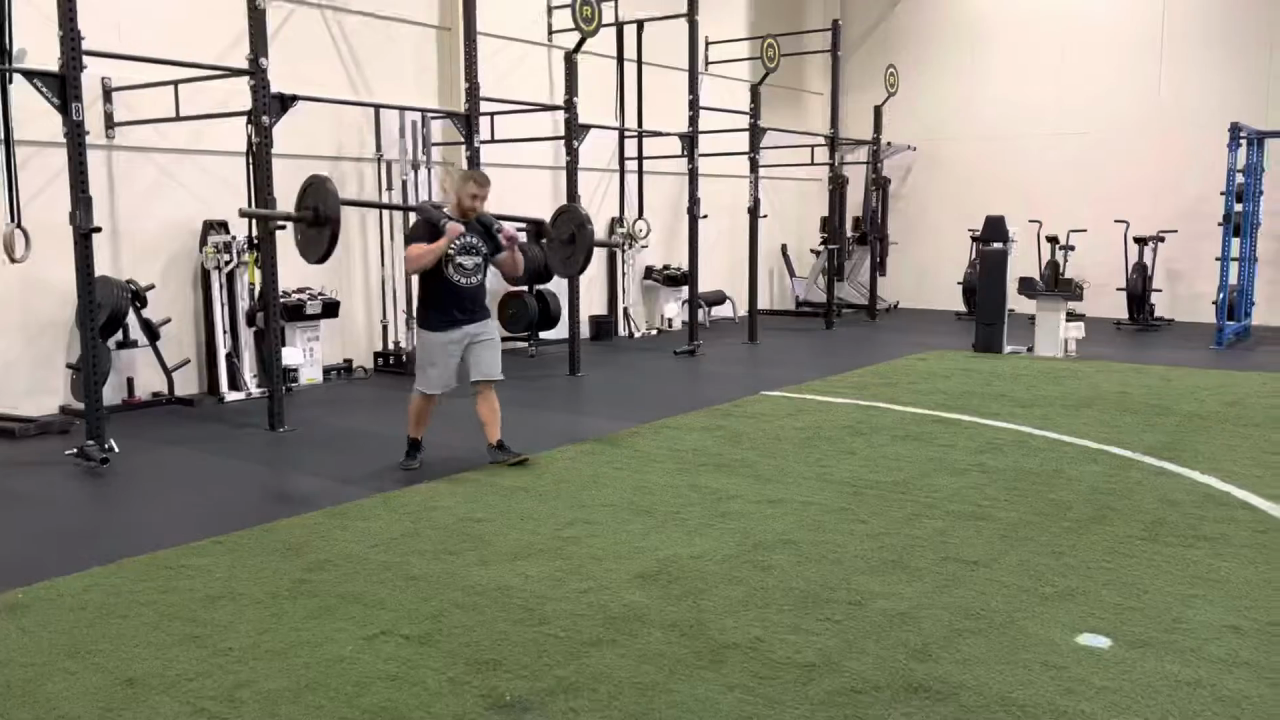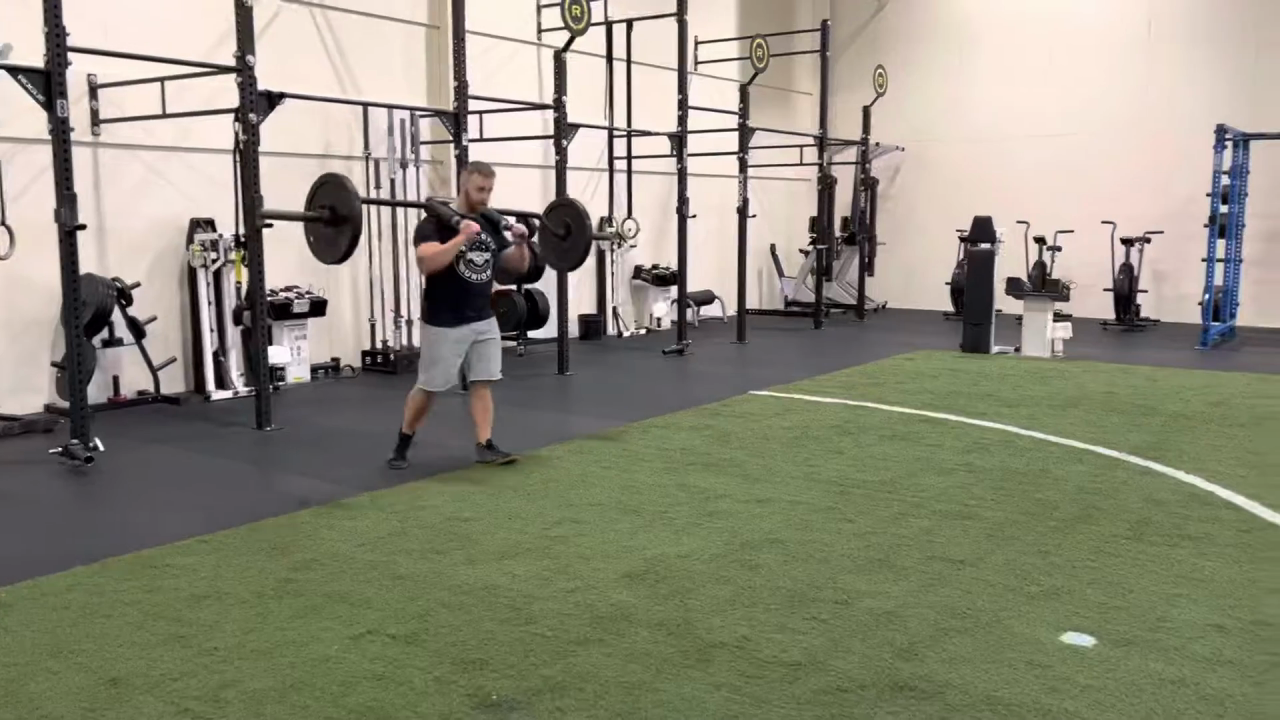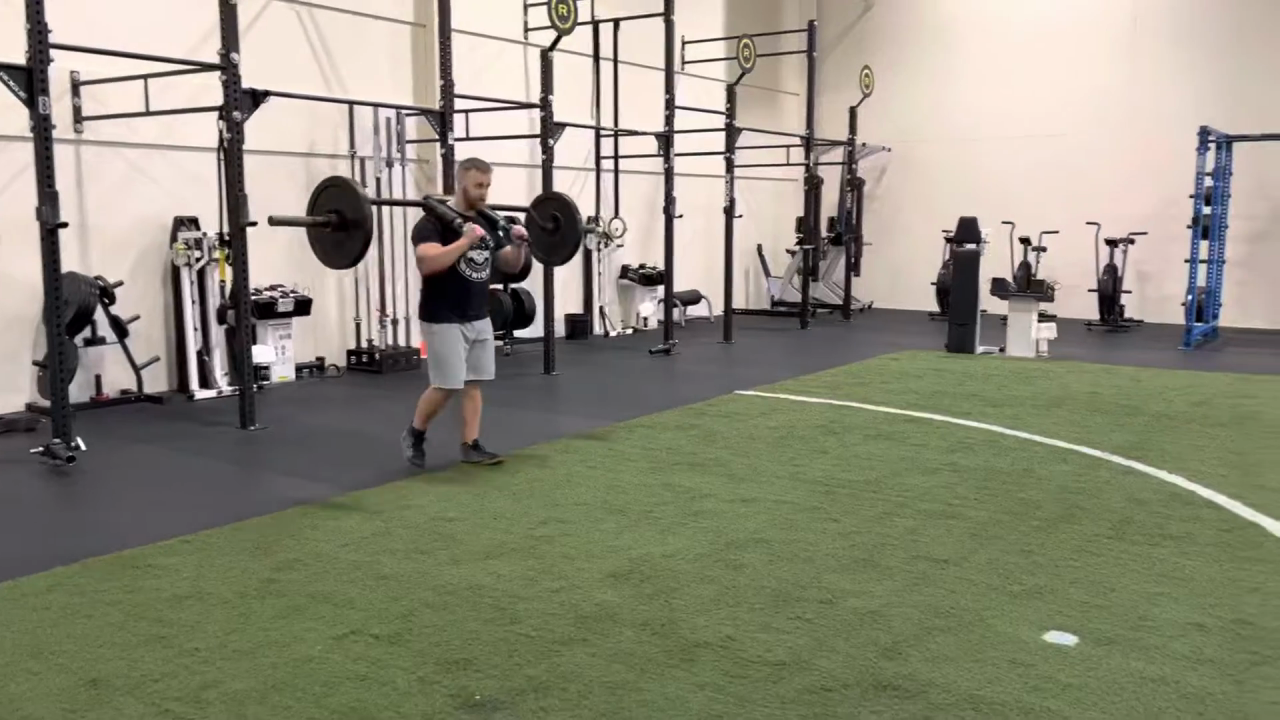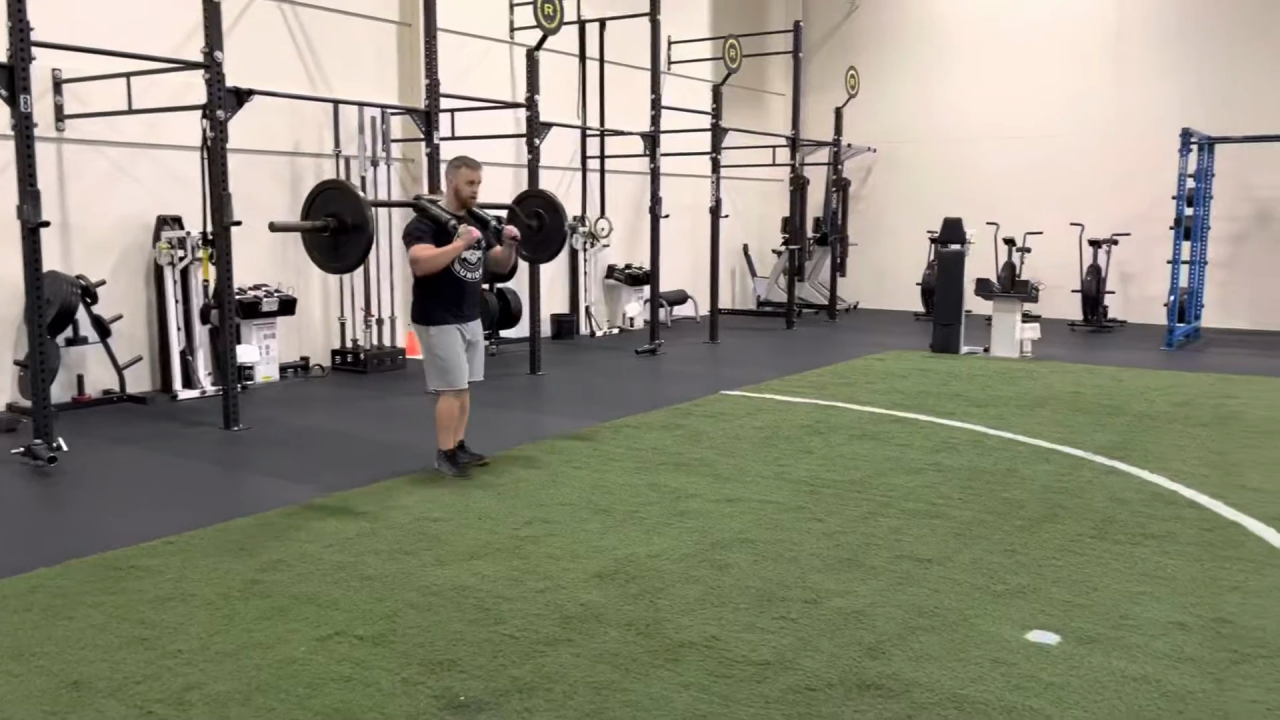
dt=0.2s
person 1, frame 1
left shoulder: (486, 228)
right shoulder: (428, 224)
left elbow: (514, 272)
right elbow: (412, 264)
left wrist: (512, 246)
right wrist: (447, 239)
left hip: (480, 322)
right hip: (438, 326)
left knee: (486, 383)
right knee: (428, 390)
left ankle: (496, 446)
right ankle: (414, 445)
person 1, frame 2
left shoulder: (491, 224)
right shoulder: (436, 223)
left elbow: (519, 266)
right elbow: (426, 264)
left wrist: (521, 243)
right wrist: (462, 238)
left hip: (484, 320)
right hip: (444, 323)
left knee: (483, 383)
right knee: (429, 387)
left ankle: (485, 445)
right ankle: (403, 439)
person 1, frame 3
left shoulder: (487, 222)
right shoulder: (434, 222)
left elbow: (511, 265)
right elbow: (427, 264)
left wrist: (519, 244)
right wrist: (466, 240)
left hip: (479, 318)
right hip: (443, 319)
left knee: (474, 383)
right knee: (447, 385)
left ankle: (471, 445)
right ankle: (415, 433)
person 1, frame 4
left shoulder: (476, 222)
right shoulder: (425, 223)
left elbow: (500, 265)
right elbow: (420, 264)
left wrist: (509, 245)
right wrist: (460, 243)
left hip: (470, 318)
right hip: (437, 320)
left knee: (463, 386)
right knee: (452, 388)
left ankle: (457, 446)
right ankle: (445, 454)
